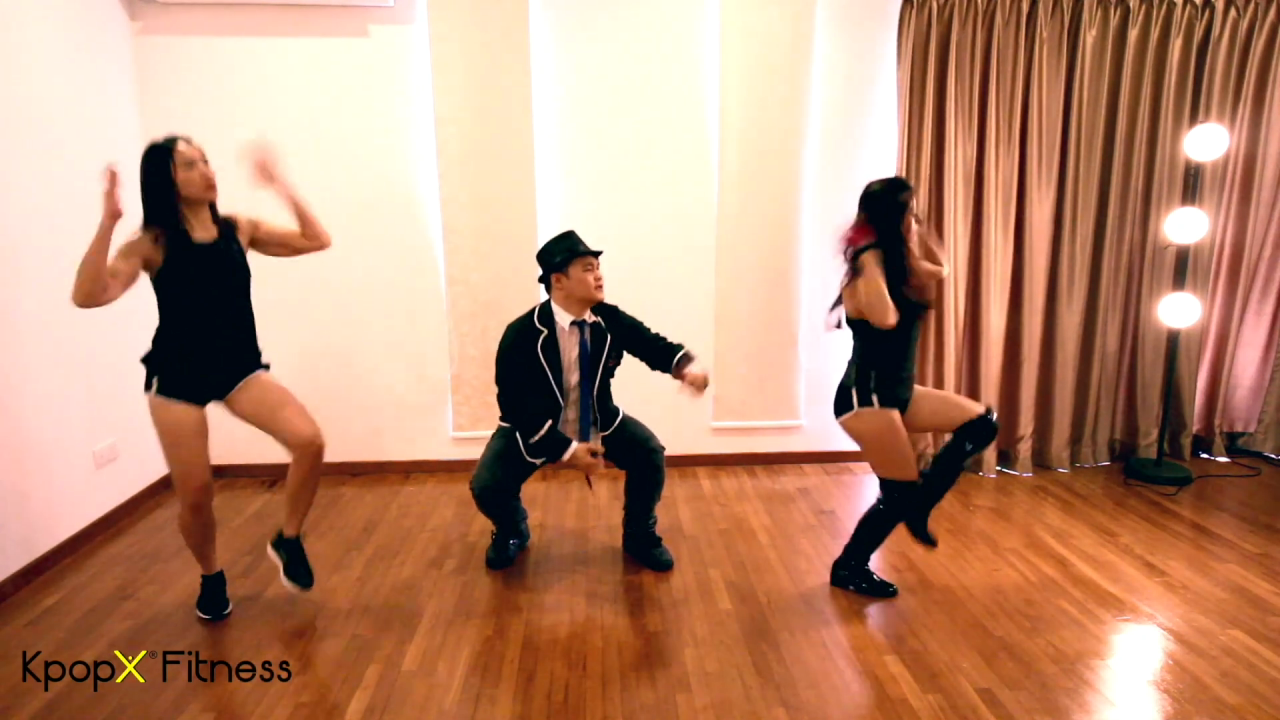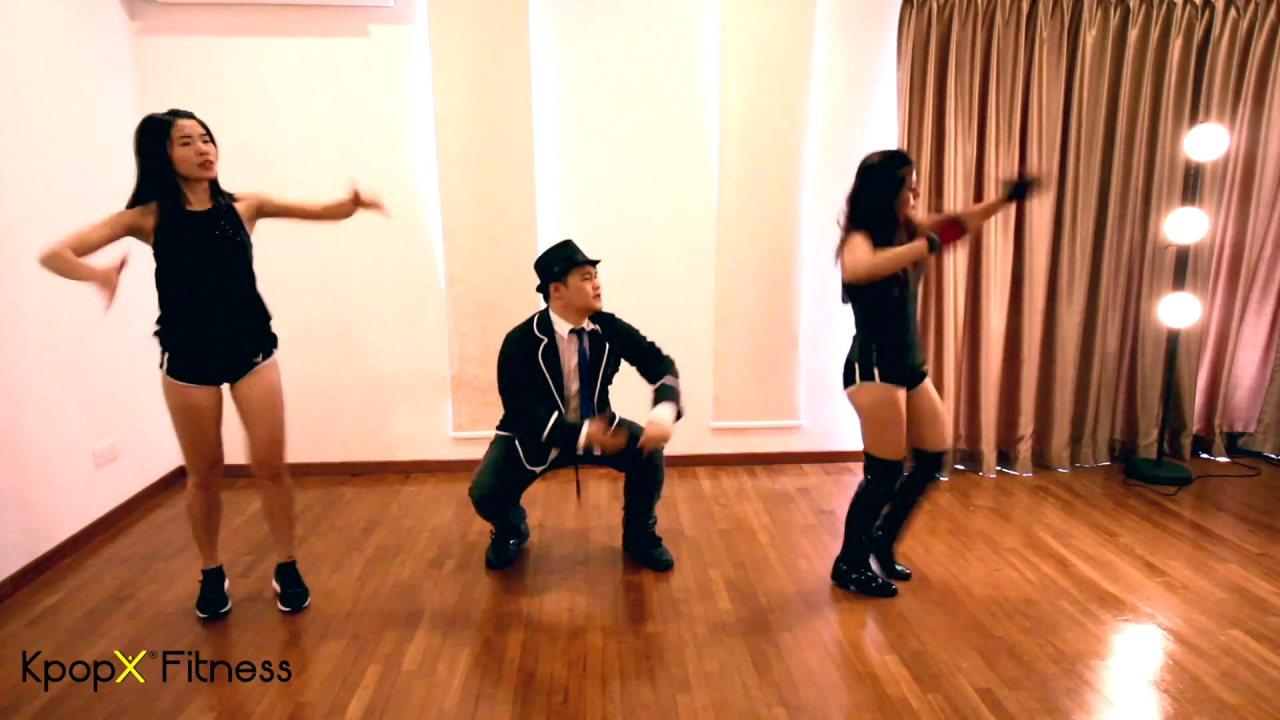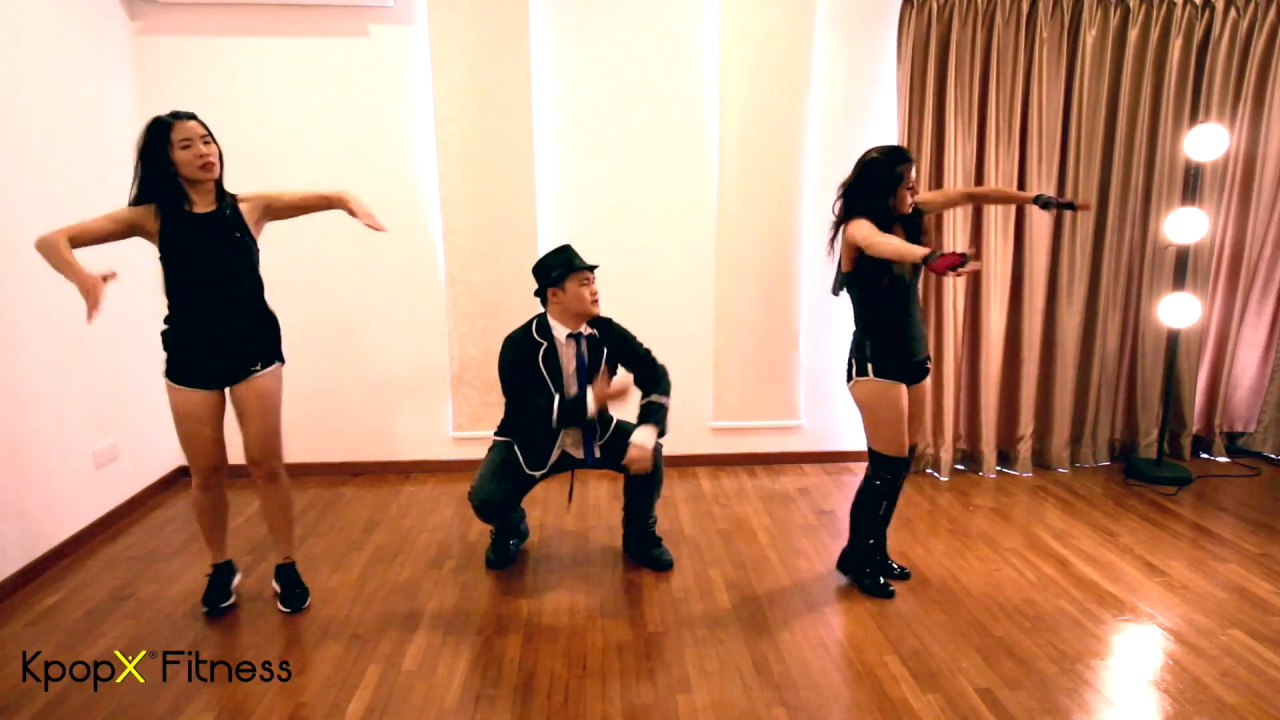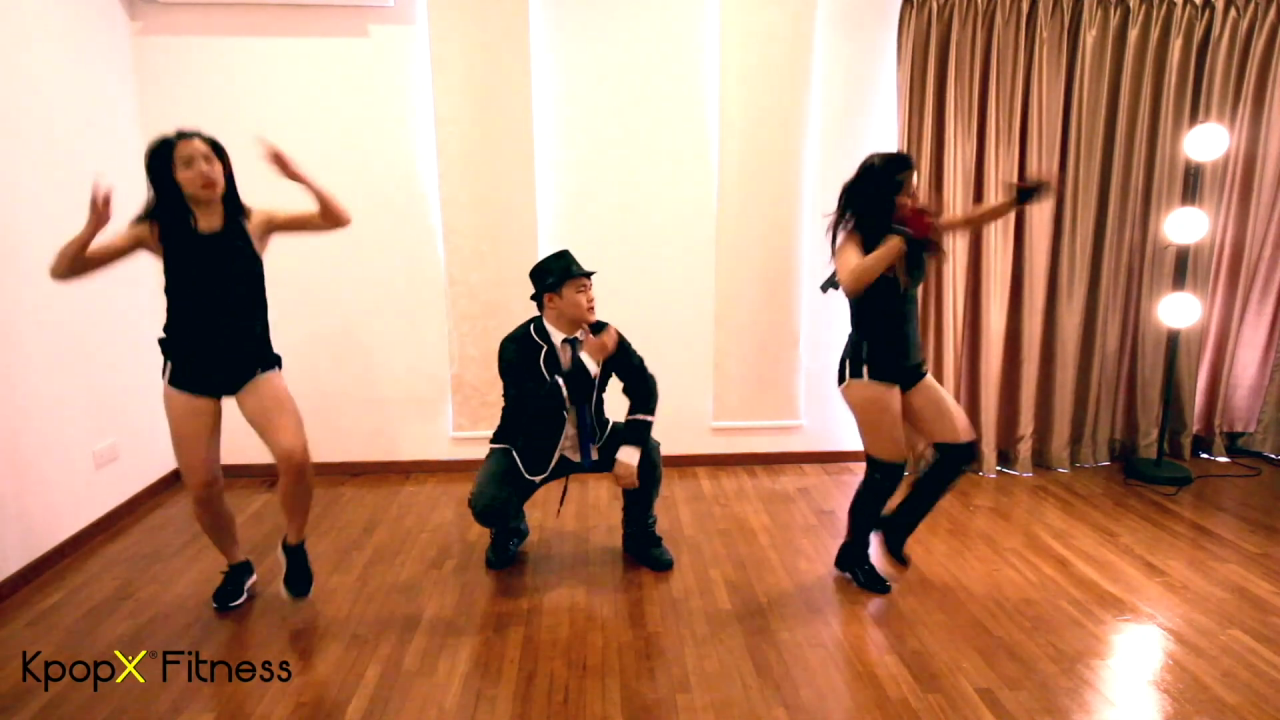
dt=0.1s
person 1, frame 1
left shoulder: (240, 230)
right shoulder: (153, 242)
left elbow: (316, 242)
right elbow: (87, 295)
left wrist: (282, 189)
right wrist: (108, 218)
left hip: (240, 367)
right hip: (175, 378)
left knee: (309, 442)
right knee: (195, 495)
left ankle: (288, 538)
right ankle: (212, 578)
person 1, frame 2
left shoulder: (244, 206)
right shoulder: (147, 217)
left elbow: (326, 214)
right elbow: (54, 255)
left wrist: (354, 202)
right wrist: (95, 273)
left hip: (251, 350)
right hip: (187, 357)
left knee: (270, 467)
right knee: (204, 475)
left ankle: (287, 568)
right ankle: (211, 573)
person 1, frame 3
left shoulder: (249, 207)
right shoulder: (152, 215)
left elbow: (327, 200)
right elbow: (50, 242)
left wrist: (351, 204)
right wrist: (84, 276)
left hip: (256, 352)
right hip: (190, 361)
left knee: (266, 469)
right knee: (206, 475)
left ankle: (284, 569)
right ankle: (222, 567)
person 1, frame 4
left shoulder: (254, 222)
right shoulder: (156, 232)
left elbow: (336, 219)
right elbow: (63, 271)
left wrist: (299, 179)
right wrist: (93, 227)
left hip: (252, 362)
right hip: (190, 370)
left knee: (294, 457)
right knee: (203, 489)
left ankle: (294, 546)
right ankle: (237, 566)
person 2, frame 1
left shoulder: (900, 259)
right shoulder: (867, 272)
left elbow: (935, 279)
right elbow: (885, 320)
left wrist: (920, 261)
right wrist: (870, 255)
left hip: (898, 389)
right hip: (867, 396)
left knee: (982, 423)
right knee: (902, 488)
left ankle: (918, 508)
right ankle: (848, 569)
person 2, frame 2
left shoulder: (904, 226)
right shoulder: (859, 240)
left elbow: (961, 223)
right elbow: (859, 268)
left wrist: (1008, 196)
right wrist: (929, 244)
left hip: (909, 367)
right hip: (874, 370)
left knee: (932, 461)
right knee: (883, 473)
left ankle: (881, 543)
right ankle: (849, 564)
person 2, frame 3
left shoulder: (905, 216)
right shoulder: (857, 228)
left elbow: (965, 195)
right elbow: (879, 243)
left wrist: (1032, 199)
right wrist: (933, 258)
left hip: (913, 359)
right hip: (875, 364)
left knee: (902, 463)
right knee: (889, 465)
left ankle: (872, 552)
right ankle: (856, 559)
person 2, frame 4
left shoulder: (908, 228)
right shoulder: (854, 238)
left elbow: (967, 221)
right elbow: (851, 283)
left wrist: (1015, 200)
right wrist: (898, 241)
left hip: (909, 366)
right hip: (869, 368)
left knee: (962, 449)
right knee: (886, 470)
left ankle: (896, 528)
right ankle: (853, 554)
person 3, frame 1
left shoulder: (613, 321)
right shoulder: (521, 334)
left elbow: (661, 350)
right elbow: (514, 405)
left wrist: (688, 368)
right wrist: (566, 449)
left hip: (597, 422)
right hip: (534, 429)
left knee: (649, 455)
right knee: (486, 487)
left ankle: (639, 537)
right ankle: (511, 532)
person 3, frame 2
left shoulder: (608, 328)
right shoulder: (521, 341)
left elbow: (658, 362)
right elbow: (520, 411)
left wrist: (663, 412)
right wrist: (581, 435)
left hip: (595, 427)
right hip: (531, 434)
left knee: (648, 454)
right knee: (485, 493)
left ankle: (640, 536)
right ankle: (512, 531)
person 3, frame 3
left shoulder: (606, 332)
right shoulder: (520, 344)
left elbow: (654, 374)
right elbow: (525, 412)
left wrist: (645, 434)
right wrist: (590, 400)
left hip: (593, 436)
right hip: (532, 443)
left knee: (648, 456)
right knee: (486, 499)
left ankle: (640, 536)
right ankle: (511, 532)
person 3, frame 4
left shoulder: (603, 334)
right shoulder: (518, 346)
left elbow: (643, 384)
right elbow: (532, 407)
left wrist: (631, 452)
right wrist: (588, 361)
left hip: (590, 438)
right hip: (530, 447)
left knee: (645, 456)
right knee: (486, 505)
left ankle: (639, 536)
right ankle: (510, 532)
